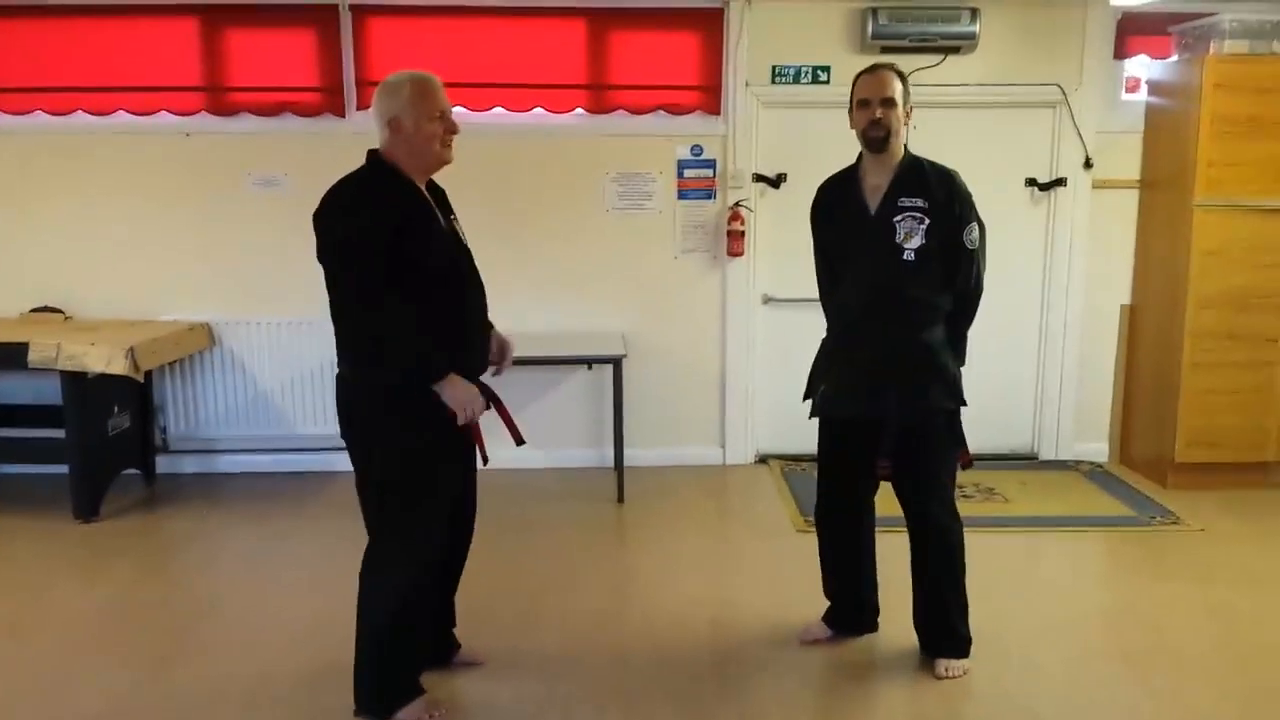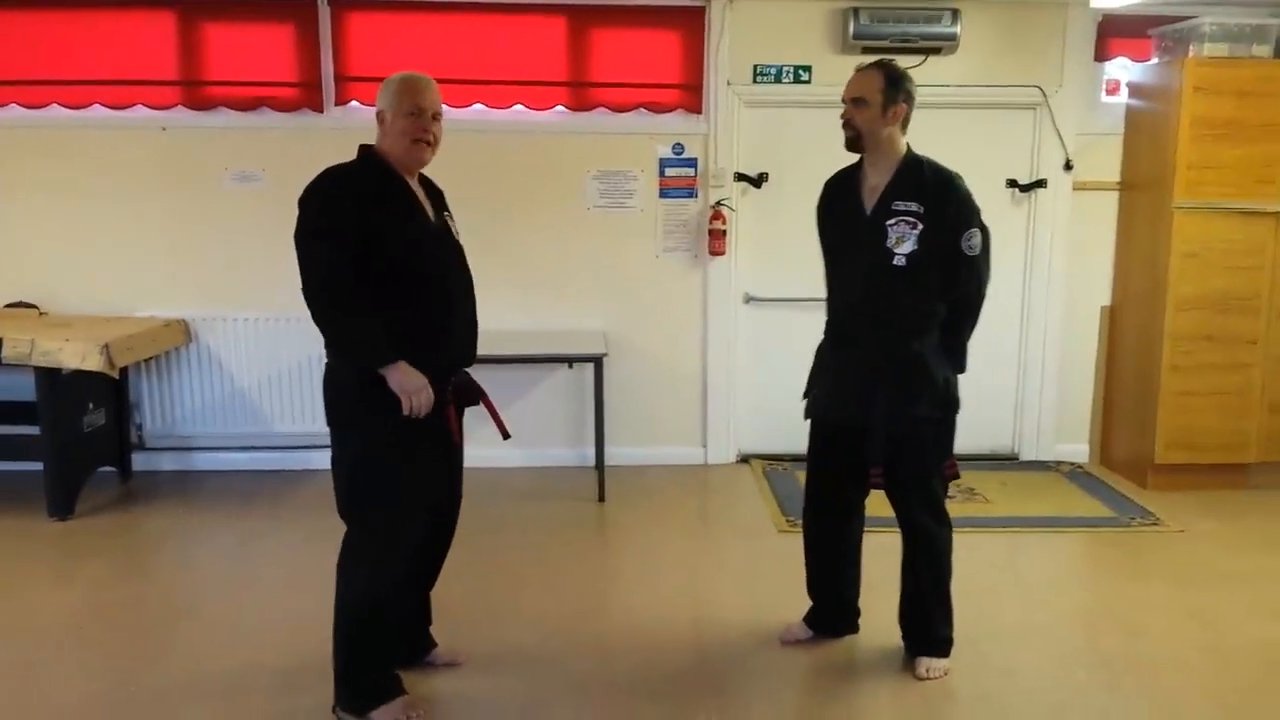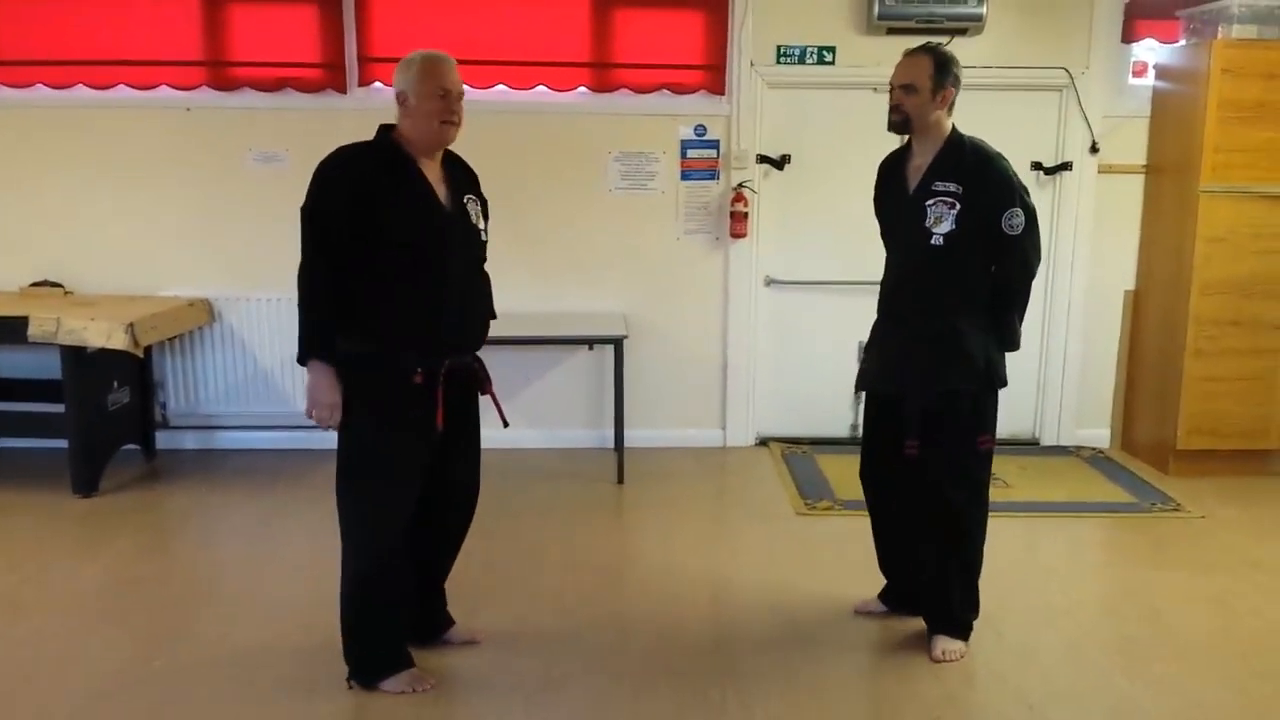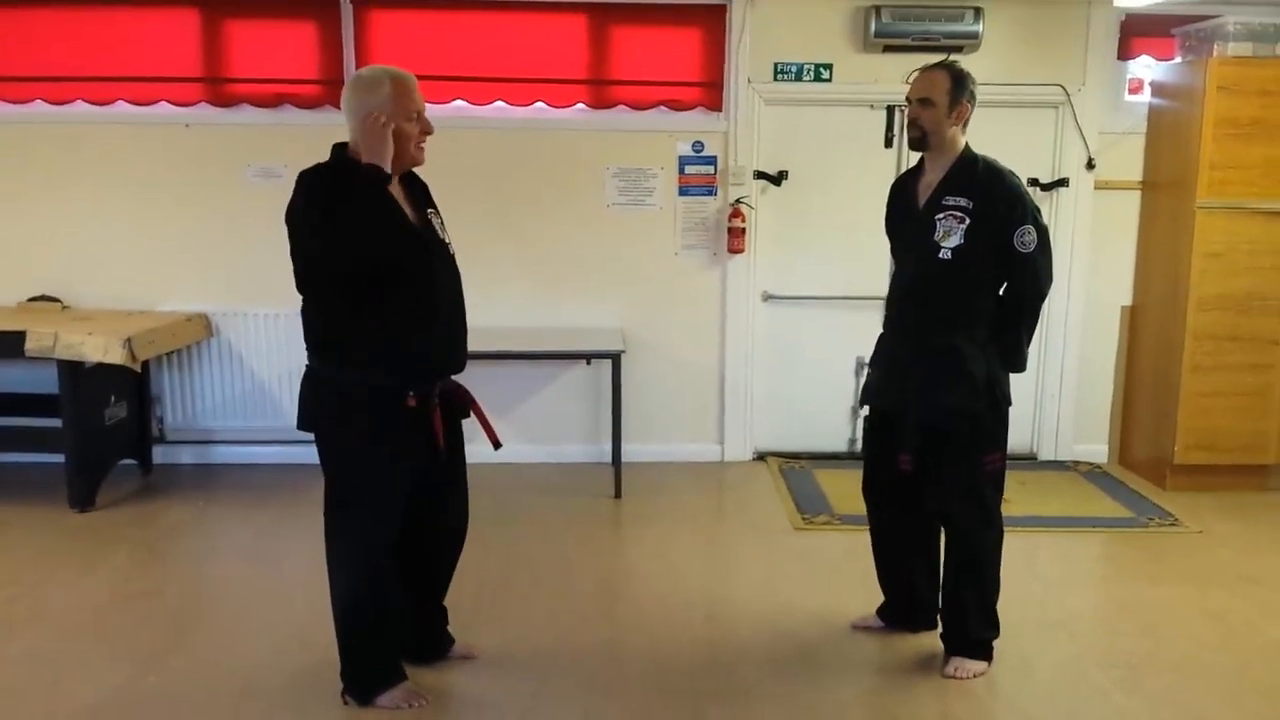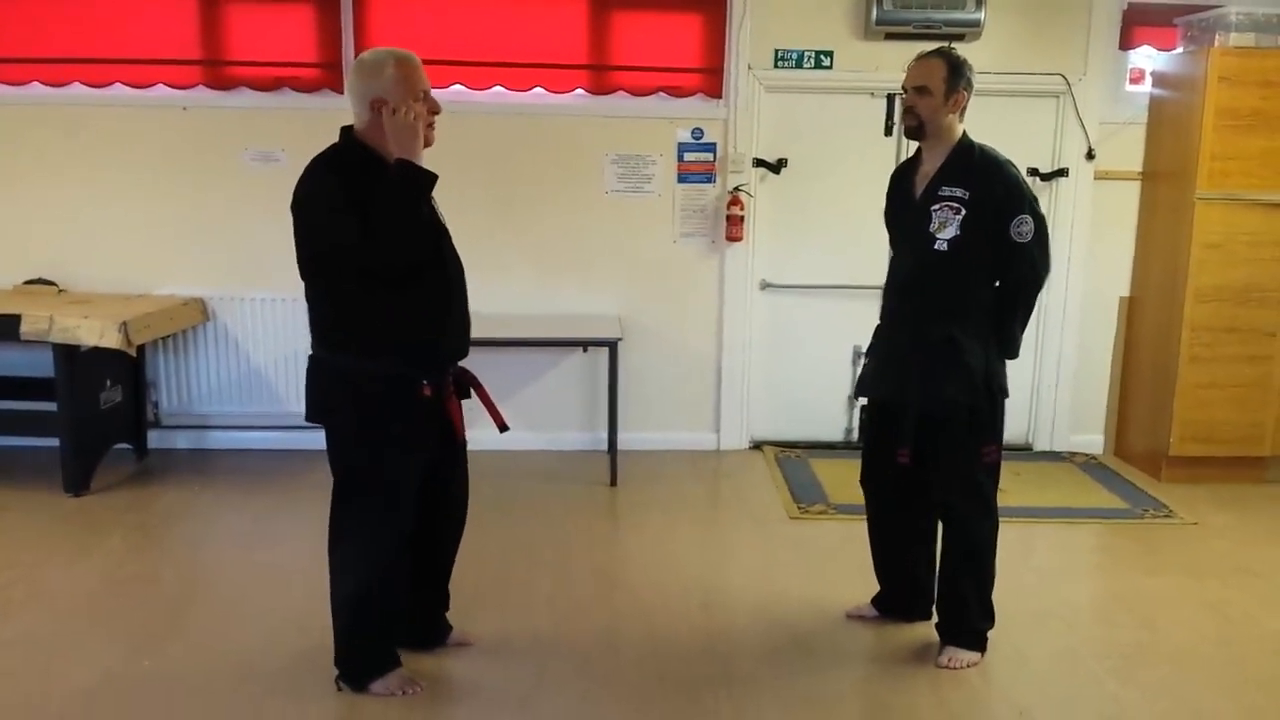
dt=1s
person 1, frame 1
left shoulder: (427, 194)
right shoulder: (356, 203)
right elbow: (371, 312)
left wrist: (481, 334)
right wrist: (443, 377)
left hip: (443, 398)
right hip: (394, 404)
left knee: (449, 527)
right knee: (404, 540)
left ankle: (431, 640)
person 1, frame 2
left shoulder: (428, 194)
right shoulder: (340, 192)
right elbow: (330, 294)
left wrist: (449, 356)
right wrist: (391, 365)
left hip: (434, 390)
right hip: (377, 394)
left knee: (431, 521)
right knee: (382, 531)
left ankle: (406, 637)
person 1, frame 3
left shoulder: (462, 177)
right shoulder: (351, 172)
right elbow: (320, 274)
left wrist: (480, 318)
right wrist: (320, 365)
left hip: (452, 376)
right hip: (381, 378)
left knee: (448, 503)
right knee: (379, 516)
left ankle: (423, 616)
right ankle: (375, 656)
person 1, frame 4
left shoulder: (411, 189)
right shoulder: (324, 190)
right elbow: (345, 263)
left wrist: (437, 355)
right wrist: (374, 172)
left hip: (426, 397)
right hip: (361, 404)
left knee: (439, 522)
right knee: (367, 536)
left ankle: (423, 634)
right ankle: (369, 674)
person 1, frame 5
left shoulder: (388, 174)
right shoulder: (332, 179)
right elbow: (386, 257)
right wrist: (408, 168)
left hip: (423, 382)
right hip: (369, 388)
left knee: (440, 507)
right knee: (373, 520)
left ankle: (420, 620)
right ankle: (365, 659)
person 2, frame 1
left shoulder: (943, 188)
right shoulder: (832, 195)
left elbow: (967, 283)
left wrist: (935, 350)
right wrist: (853, 342)
left hip: (924, 376)
right hip: (848, 371)
left knee: (931, 510)
right knee: (840, 502)
left ankle: (946, 636)
right ankle: (850, 611)
person 2, frame 2
left shoulder: (942, 191)
right shoulder: (837, 191)
left elbow: (969, 287)
left wrist: (933, 358)
right wrist: (851, 347)
left hip: (917, 383)
right hip: (842, 373)
left knee: (922, 514)
right knee: (828, 502)
left ankle: (928, 638)
right ankle: (832, 613)
person 2, frame 3
left shoulder: (984, 170)
right shoulder: (891, 170)
left elbow: (1020, 260)
left wrist: (990, 337)
right wrist: (902, 323)
left hip: (960, 358)
right hip: (895, 349)
left knee: (955, 490)
right knee: (886, 477)
left ankle: (951, 617)
right ankle: (906, 590)
person 2, frame 4
left shoulder: (996, 188)
right shoulder: (903, 188)
left elbow: (1031, 280)
left wrist: (997, 359)
right wrist: (904, 344)
left hip: (966, 379)
right hip: (899, 368)
left knee: (967, 510)
right knee: (890, 495)
left ankle: (971, 638)
right ankle: (908, 606)
person 2, frame 5
left shoulder: (994, 177)
right shoulder: (903, 177)
left elbow: (1028, 269)
left wrist: (990, 344)
right wrist: (900, 333)
left hip: (963, 369)
right hip: (897, 358)
left knee: (963, 500)
right knee: (889, 487)
left ankle: (965, 628)
right ankle: (903, 596)
